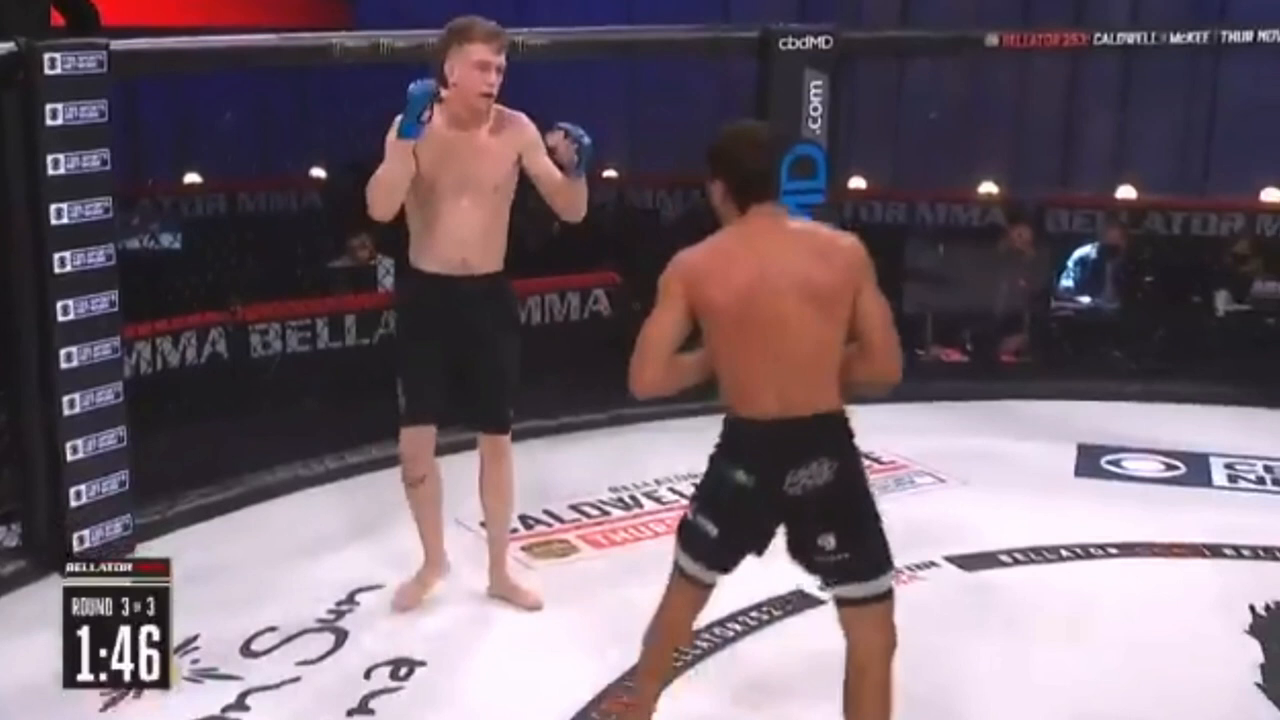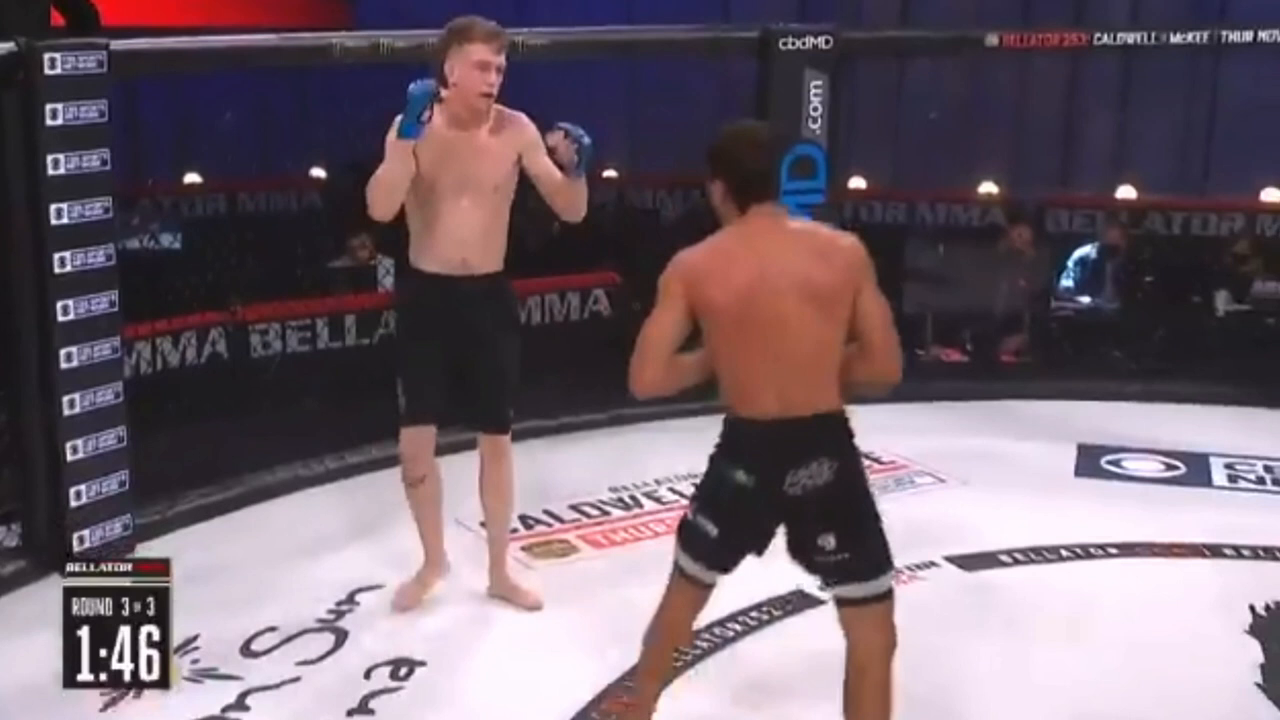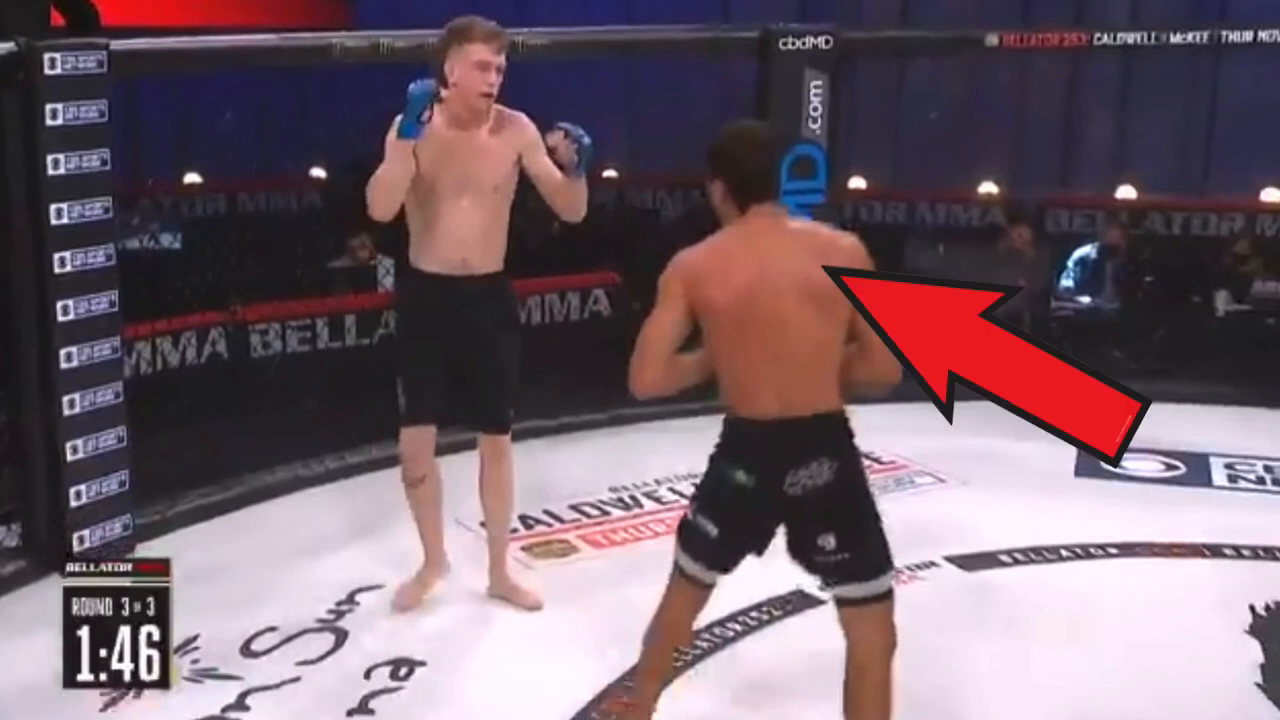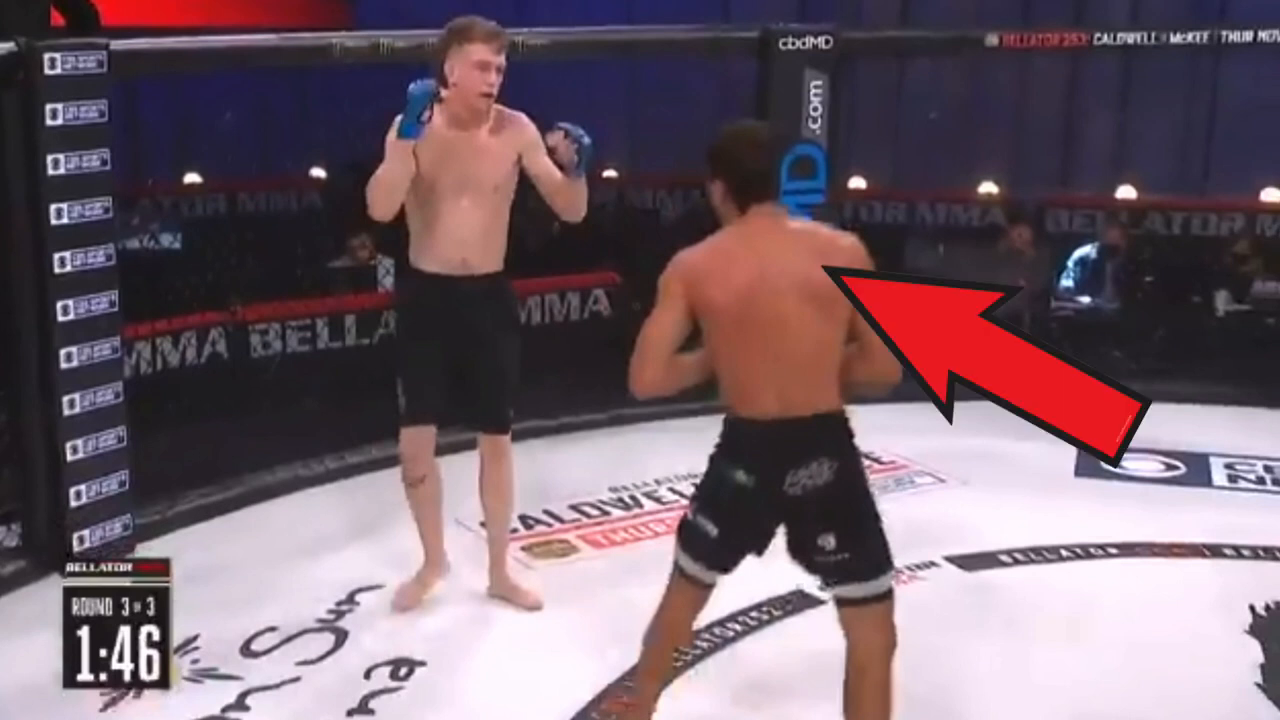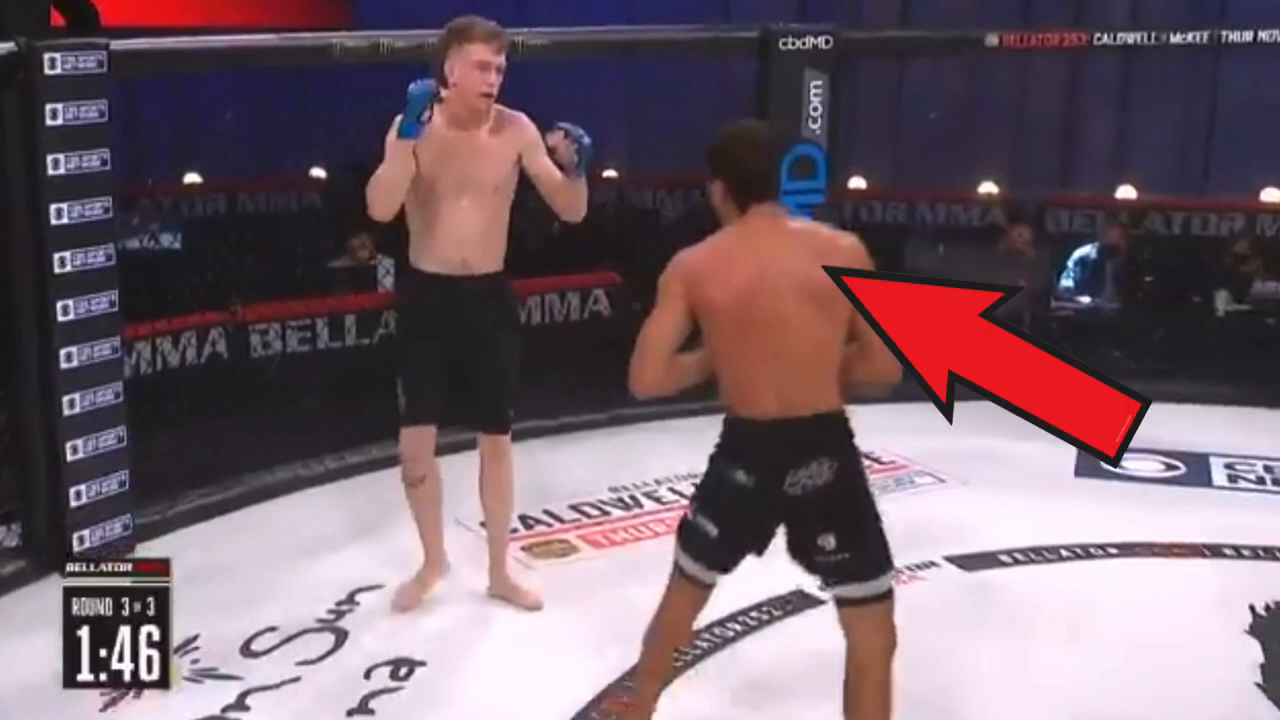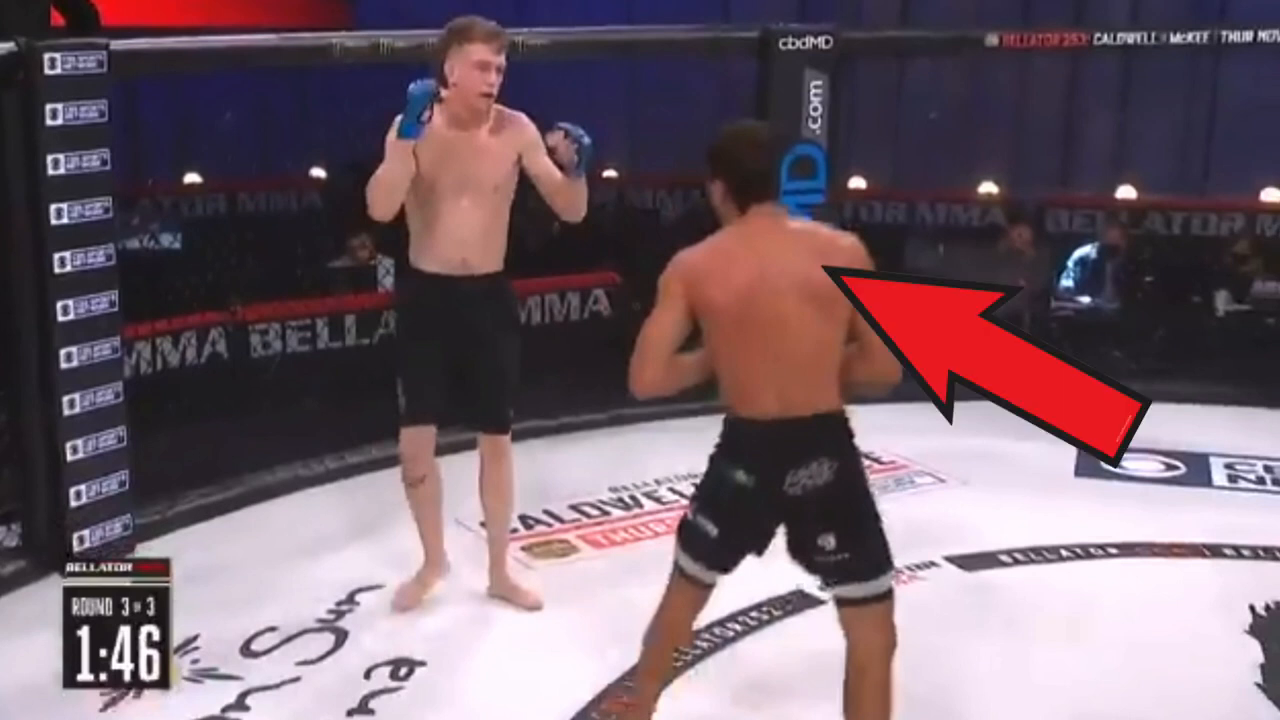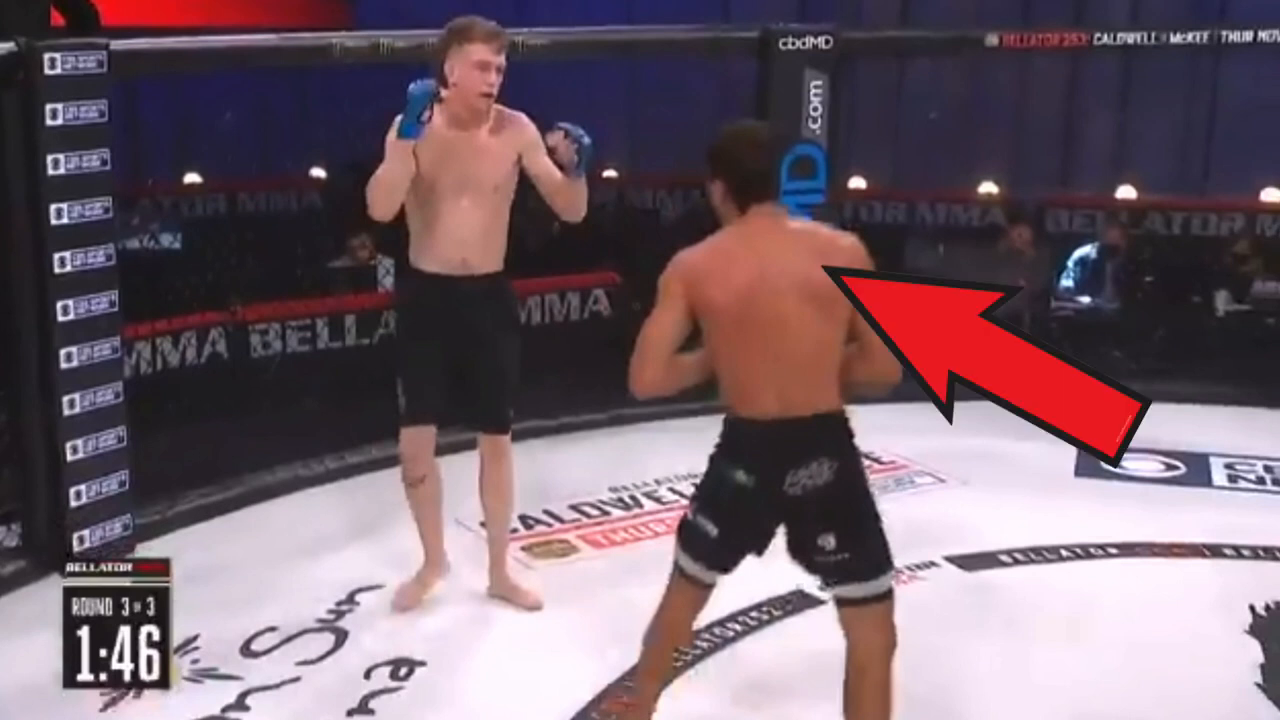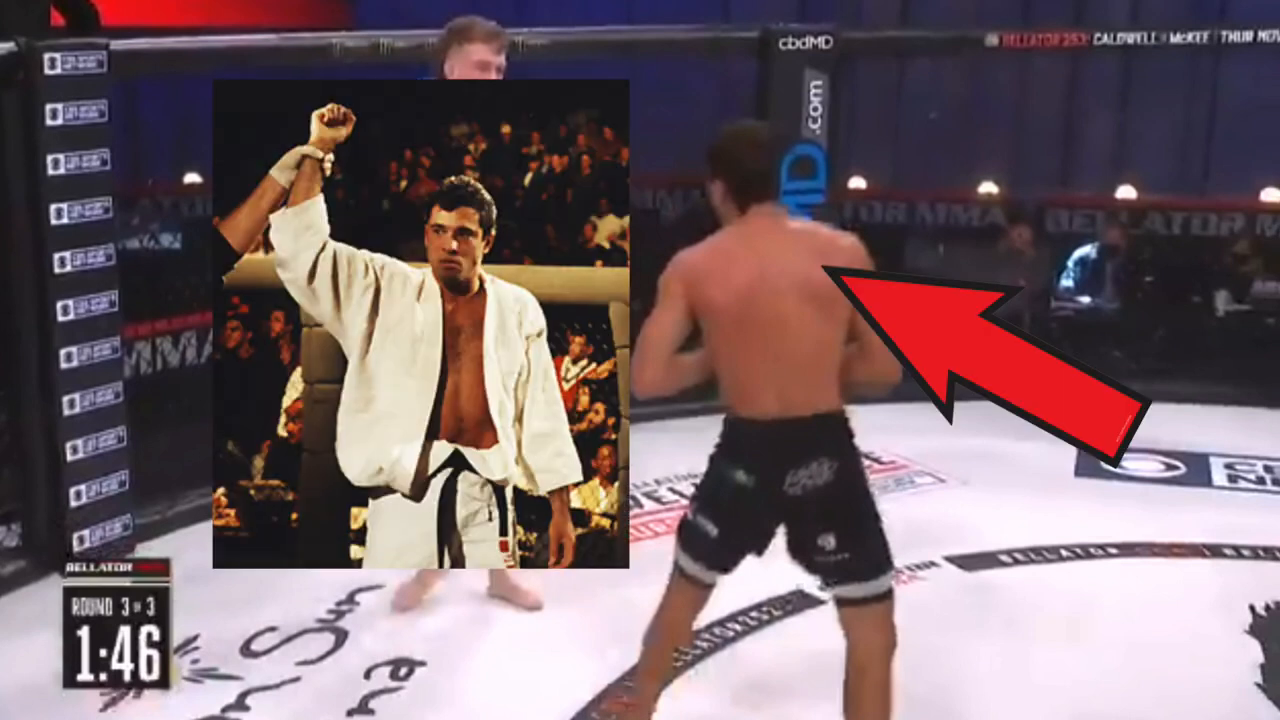
dt=0.4s
person 1, frame 1
left shoulder: (692, 266)
right shoulder: (844, 251)
left elbow: (646, 379)
right elbow: (885, 367)
left hip: (745, 453)
right hip: (824, 453)
left knee: (684, 591)
right knee: (872, 630)
person 1, frame 2
left shoulder: (692, 266)
right shoulder: (845, 251)
left elbow: (646, 379)
right elbow: (885, 368)
left hip: (745, 453)
right hip: (825, 453)
left knee: (684, 590)
right knee: (872, 630)
person 1, frame 3
left shoulder: (692, 267)
right shoulder: (844, 251)
left elbow: (646, 379)
right elbow: (885, 368)
left hip: (745, 452)
right hip: (825, 452)
left knee: (683, 590)
right knee: (872, 632)
person 1, frame 4
left shoulder: (692, 266)
right shoulder: (844, 251)
left elbow: (646, 379)
right elbow: (886, 368)
left hip: (745, 453)
right hip: (825, 453)
left knee: (683, 591)
right knee: (872, 631)
person 1, frame 5
left shoulder: (692, 267)
right shoulder: (843, 251)
left elbow: (646, 379)
right elbow: (885, 368)
left hip: (745, 452)
right hip: (825, 452)
left knee: (683, 591)
right knee: (872, 632)
person 1, frame 6
left shoulder: (692, 266)
right shoulder: (844, 251)
left elbow: (646, 379)
right elbow: (886, 368)
left hip: (745, 453)
right hip: (825, 453)
left knee: (683, 591)
right knee: (872, 631)
person 1, frame 7
left shoulder: (692, 267)
right shoulder: (844, 251)
left elbow: (646, 379)
right elbow: (885, 368)
left hip: (745, 452)
right hip: (825, 452)
left knee: (684, 591)
right knee: (872, 632)
person 1, frame 8
left shoulder: (692, 266)
right shoulder: (844, 251)
left elbow: (646, 379)
right elbow: (886, 368)
left hip: (746, 453)
right hip: (825, 453)
left knee: (684, 591)
right knee: (872, 631)
person 2, frame 1
left shoulder: (516, 130)
right shoulder: (412, 127)
left elbow: (571, 212)
right elbow: (380, 209)
left wrist: (575, 167)
right wrist: (409, 130)
left hip: (488, 296)
right hip: (425, 295)
left knee: (496, 439)
right knee: (415, 442)
left ankle: (499, 569)
right ankle: (433, 560)
person 2, frame 2
left shoulder: (515, 130)
right shoulder: (411, 127)
left elbow: (571, 212)
right elbow: (380, 210)
left wrist: (574, 168)
right wrist: (410, 131)
left hip: (489, 297)
right hip: (425, 295)
left knee: (496, 440)
right knee: (414, 442)
left ankle: (499, 571)
right ankle: (433, 561)
person 2, frame 3
left shoulder: (516, 130)
right shoulder: (411, 128)
left elbow: (572, 212)
right elbow: (380, 210)
left wrist: (575, 168)
right wrist: (409, 131)
left hip: (488, 296)
right hip: (425, 295)
left knee: (496, 440)
right knee: (415, 442)
left ankle: (499, 570)
right ankle: (433, 560)
person 2, frame 4
left shoulder: (515, 130)
right shoulder: (411, 127)
left elbow: (571, 212)
right elbow: (380, 209)
left wrist: (574, 168)
right wrist: (410, 131)
left hip: (489, 297)
right hip: (425, 295)
left knee: (496, 441)
right knee: (414, 443)
left ankle: (499, 570)
right ankle: (433, 561)
person 2, frame 5
left shoulder: (516, 130)
right shoulder: (411, 128)
left elbow: (572, 212)
right elbow: (380, 210)
left wrist: (575, 168)
right wrist: (409, 131)
left hip: (488, 296)
right hip: (425, 294)
left knee: (496, 440)
right knee: (415, 443)
left ankle: (499, 569)
right ankle: (433, 561)
person 2, frame 6
left shoulder: (516, 130)
right shoulder: (411, 127)
left elbow: (572, 212)
right elbow: (380, 210)
left wrist: (574, 168)
right wrist: (411, 131)
left hip: (489, 297)
right hip: (425, 296)
left knee: (496, 441)
right knee: (415, 443)
left ankle: (499, 570)
right ankle: (433, 561)
person 2, frame 7
left shoulder: (516, 130)
right shoulder: (411, 126)
left elbow: (572, 211)
right elbow: (380, 209)
left wrist: (574, 167)
right wrist: (410, 131)
left hip: (488, 297)
right hip: (425, 295)
left knee: (496, 441)
right knee: (415, 442)
left ankle: (499, 571)
right ankle: (433, 562)
person 2, frame 8
left shoulder: (517, 308)
right shoulder: (385, 290)
left elbow: (541, 409)
right elbow: (303, 251)
left wrist: (560, 508)
right wrist: (316, 152)
left hip: (481, 484)
right hip: (405, 484)
left knee: (496, 594)
right knee: (396, 602)
